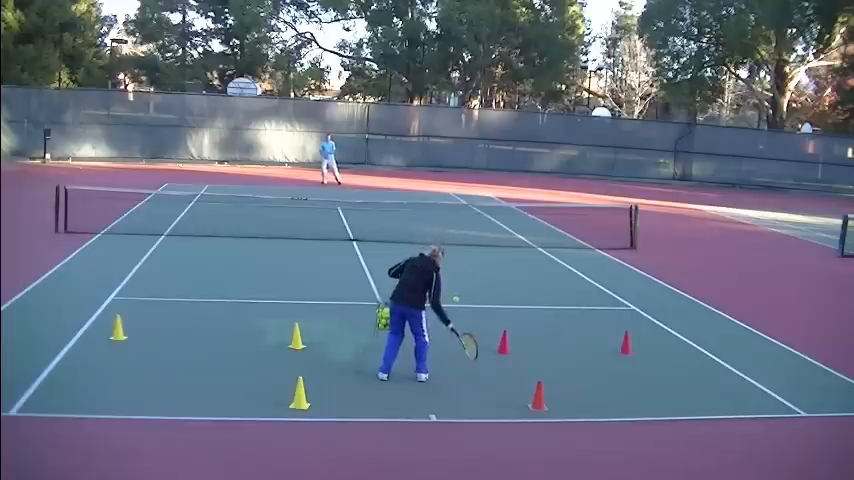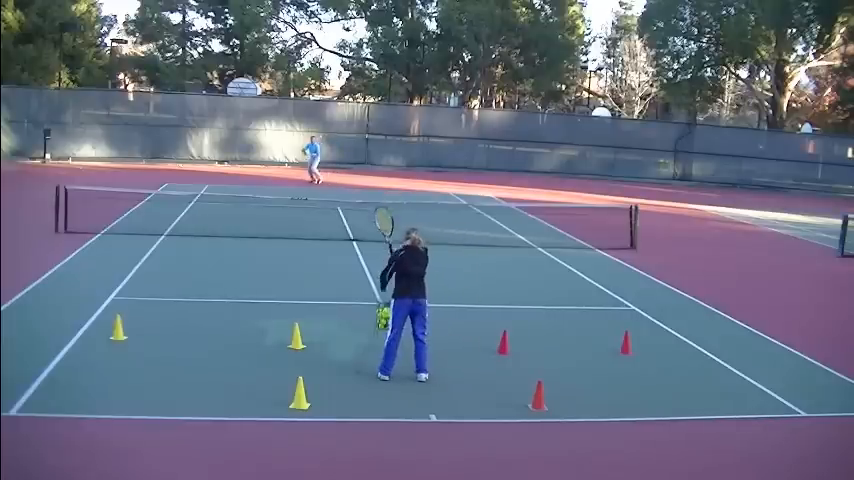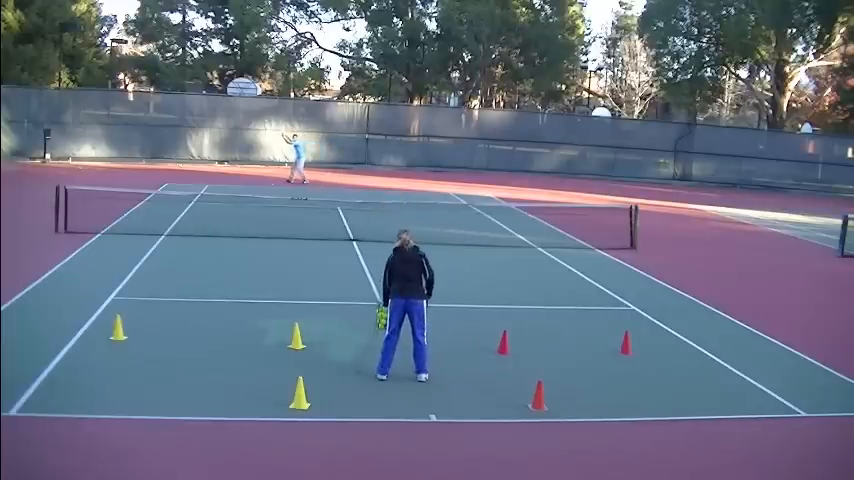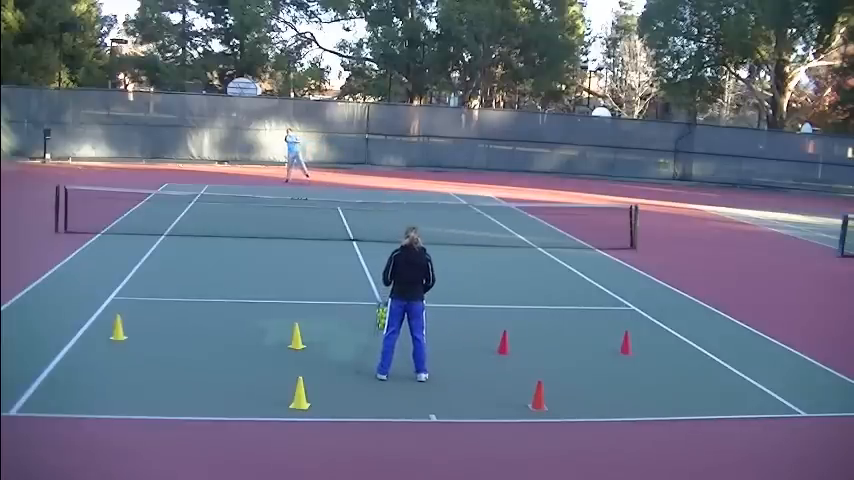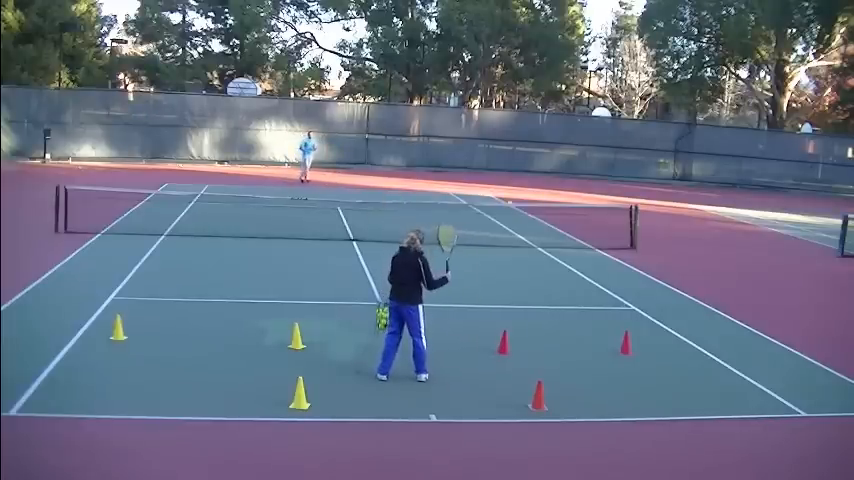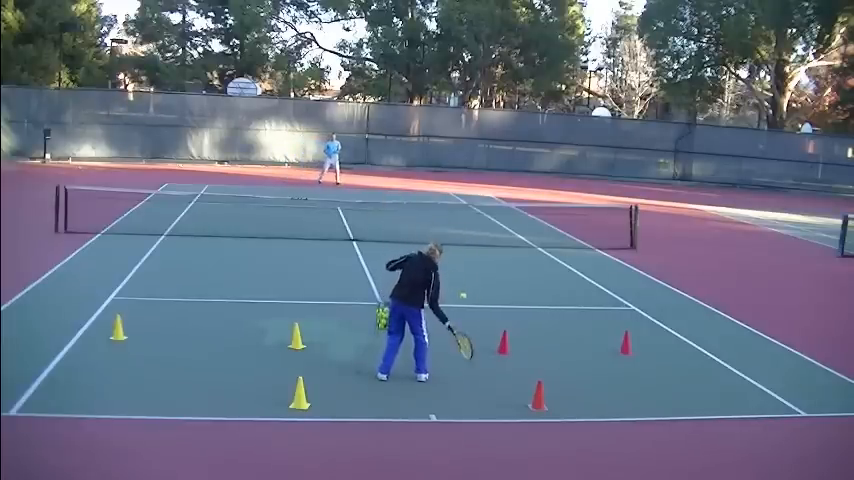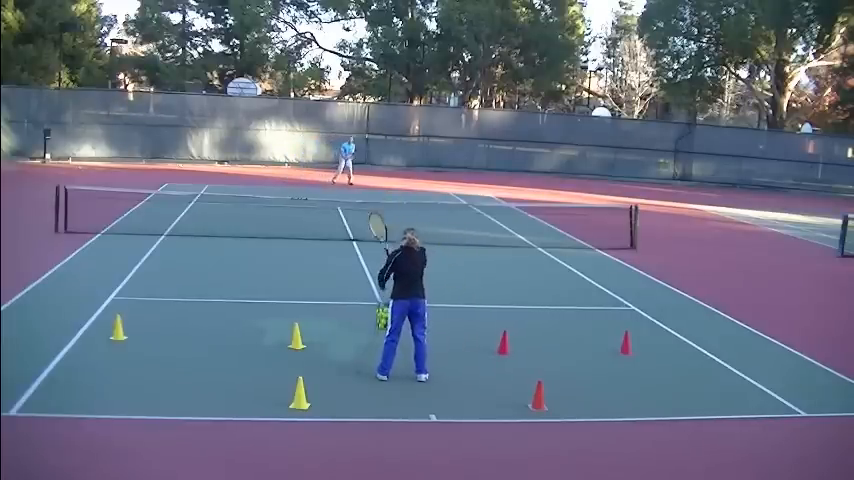
dt=0.7s
person 1, frame 1
left shoulder: (412, 260)
right shoulder: (434, 273)
left elbow: (392, 272)
right elbow: (434, 302)
right wrist: (447, 322)
left hip: (397, 302)
right hip: (416, 307)
left knee: (394, 335)
right knee: (422, 338)
left ankle: (384, 371)
right ankle: (421, 372)
person 1, frame 2
left shoulder: (399, 254)
right shoulder: (424, 255)
left elbow: (386, 275)
left wrist: (383, 285)
left hip: (401, 299)
right hip: (420, 299)
left knee: (393, 335)
right knee: (420, 336)
left ankle: (385, 372)
right ankle: (422, 372)
person 1, frame 3
left shoulder: (392, 257)
right shoulder: (420, 255)
left elbow: (386, 282)
right elbow: (429, 276)
left wrist: (385, 302)
right wrist: (428, 294)
left hip: (396, 299)
right hip: (417, 299)
left knee: (391, 335)
right knee: (419, 336)
left ankle: (382, 371)
right ankle: (421, 372)
person 1, frame 4
left shoulder: (396, 254)
right shoulder: (425, 257)
left elbow: (386, 278)
right elbow: (431, 281)
left wrist: (390, 283)
left hip: (397, 299)
right hip: (416, 301)
left knee: (390, 335)
right knee: (418, 336)
left ankle: (383, 371)
right ankle: (421, 372)
person 1, frame 5
left shoulder: (397, 256)
right shoulder: (420, 260)
right elbow: (430, 284)
right wrist: (445, 279)
left hip: (395, 301)
right hip: (411, 303)
left knee: (392, 335)
right knee: (418, 337)
left ankle: (383, 371)
right ankle: (421, 372)
person 1, frame 6
left shoulder: (412, 258)
right shoulder: (433, 272)
left elbow: (389, 266)
right elbow: (432, 301)
left wrist: (406, 265)
right wrist: (444, 320)
left hip: (396, 301)
right hip: (413, 305)
left knee: (394, 336)
right knee: (420, 338)
left ankle: (383, 371)
right ankle: (421, 372)
person 1, frame 7
left shoulder: (396, 255)
right shoulder: (422, 255)
left elbow: (383, 276)
left wrist: (382, 286)
left hip: (399, 300)
right hip: (418, 299)
left knee: (392, 336)
right knee: (420, 336)
left ankle: (383, 372)
right ankle: (421, 373)
